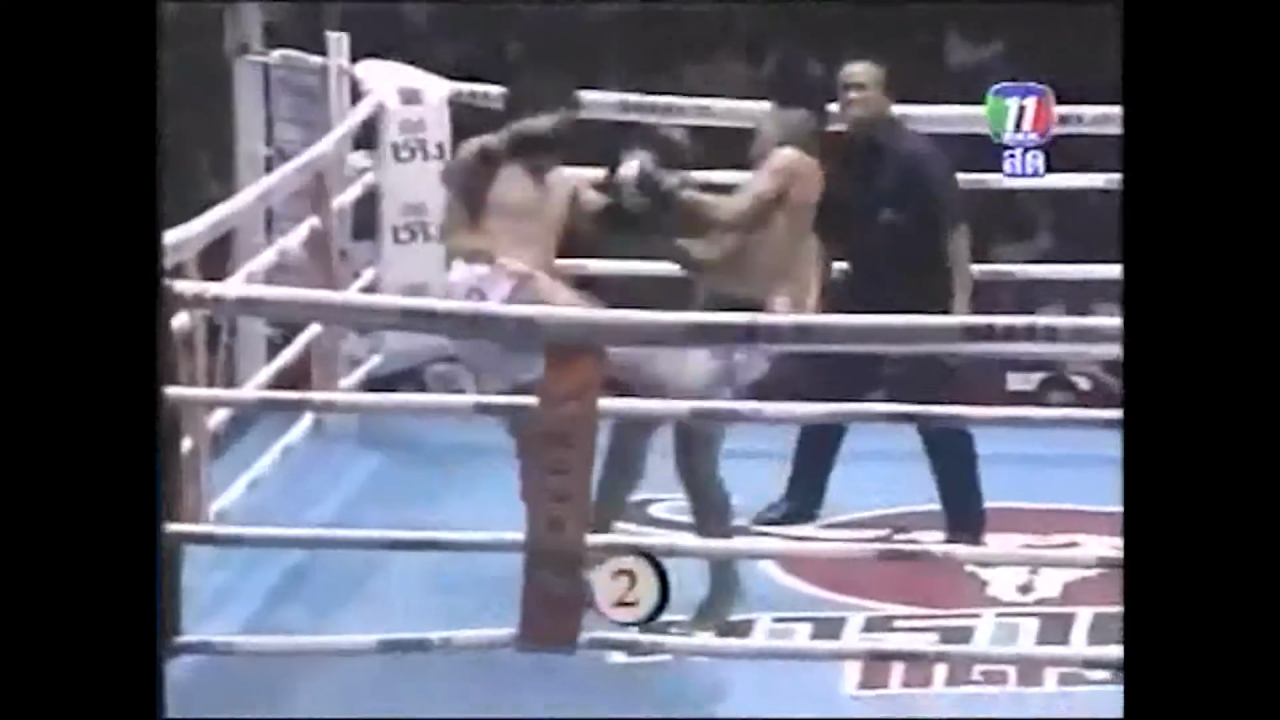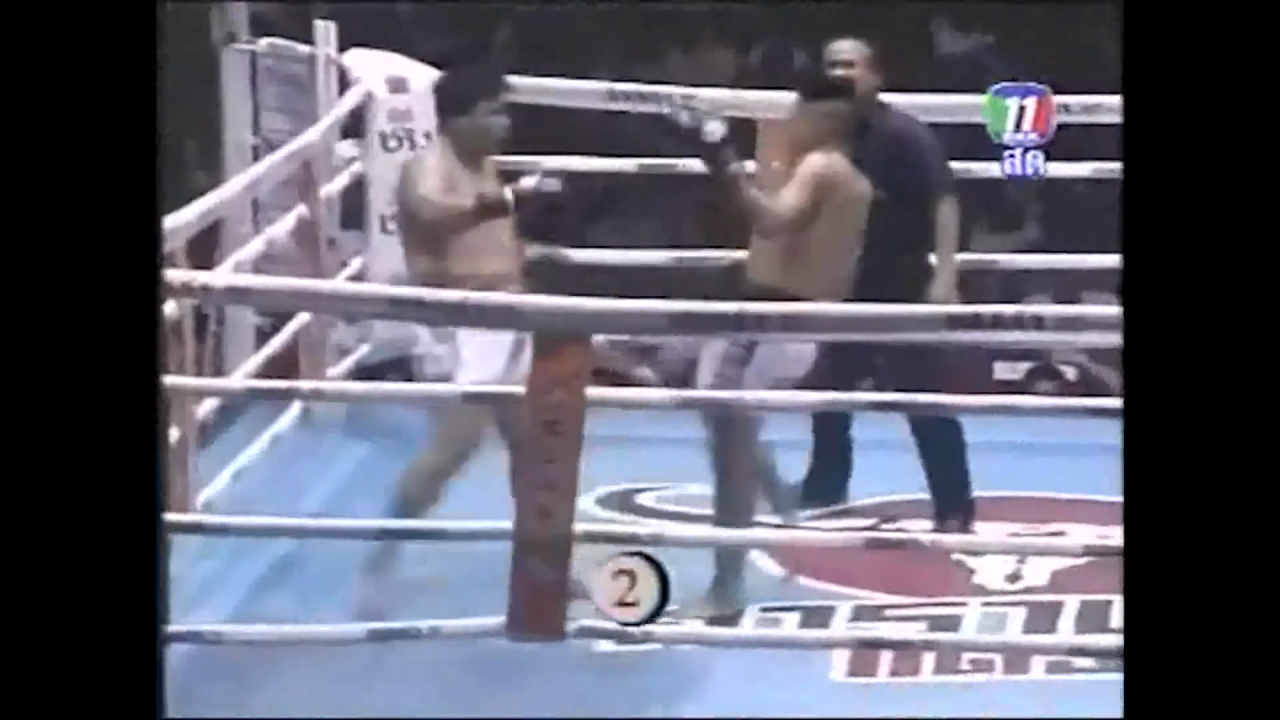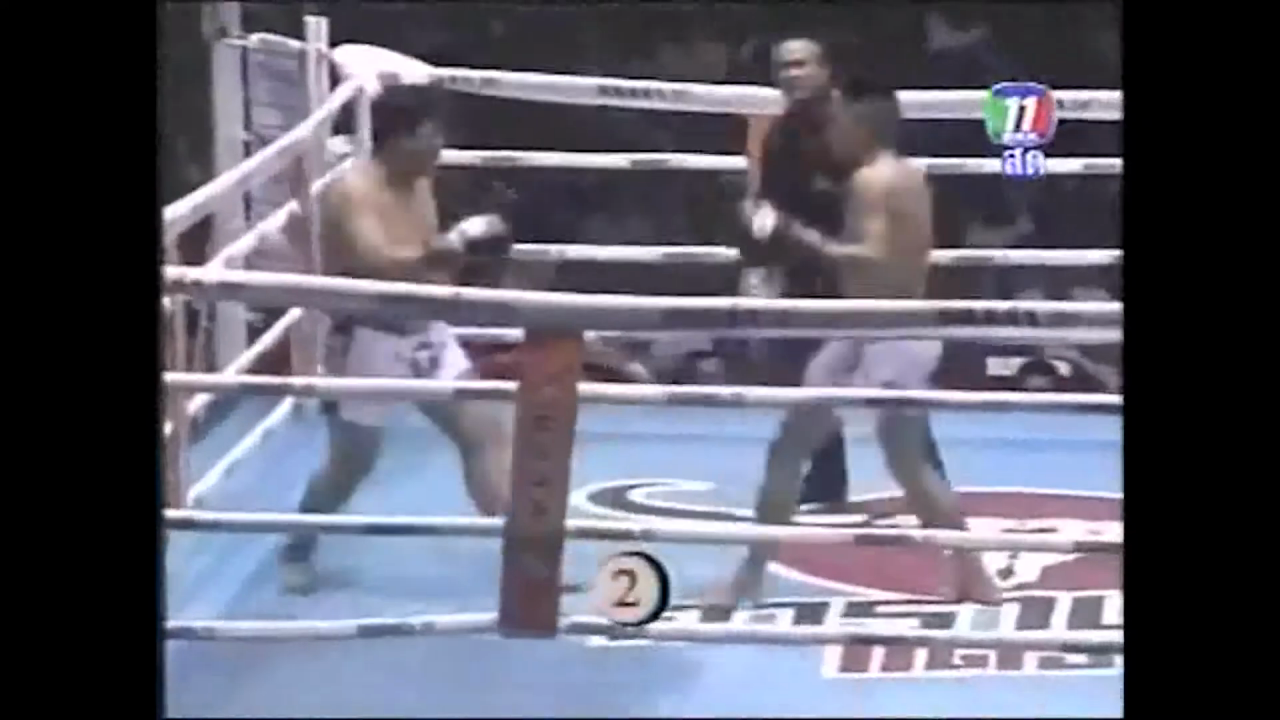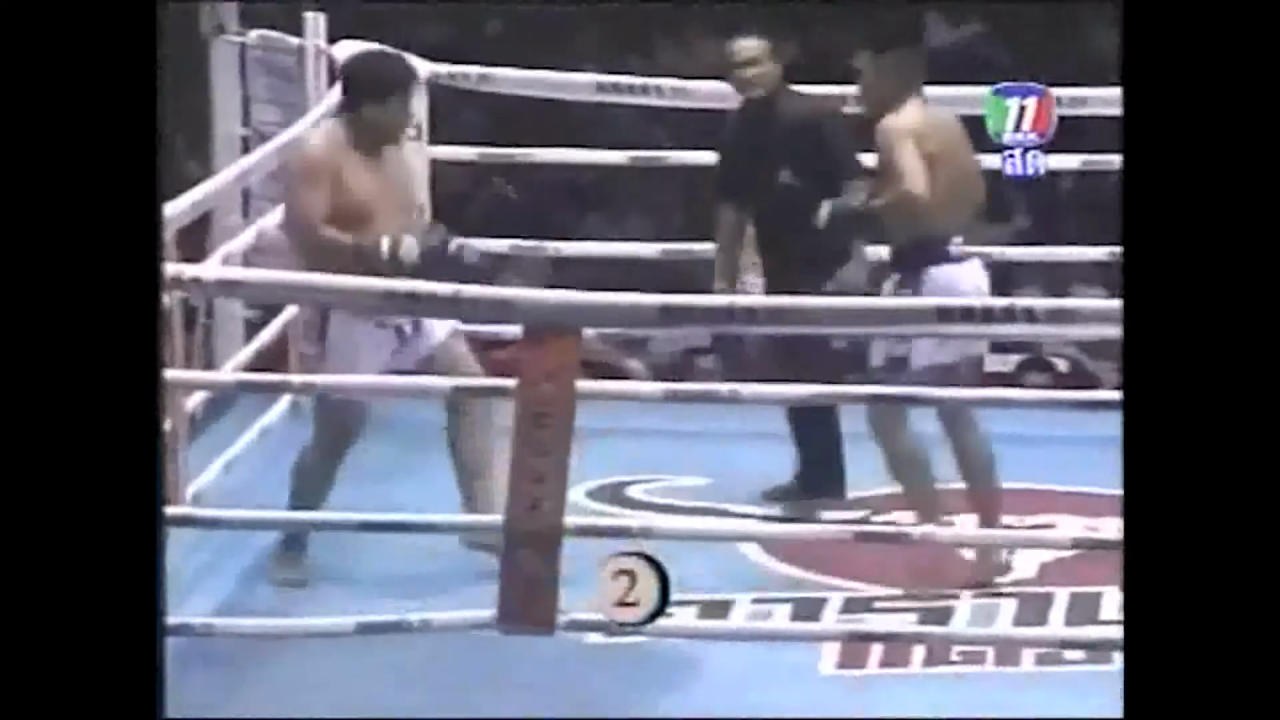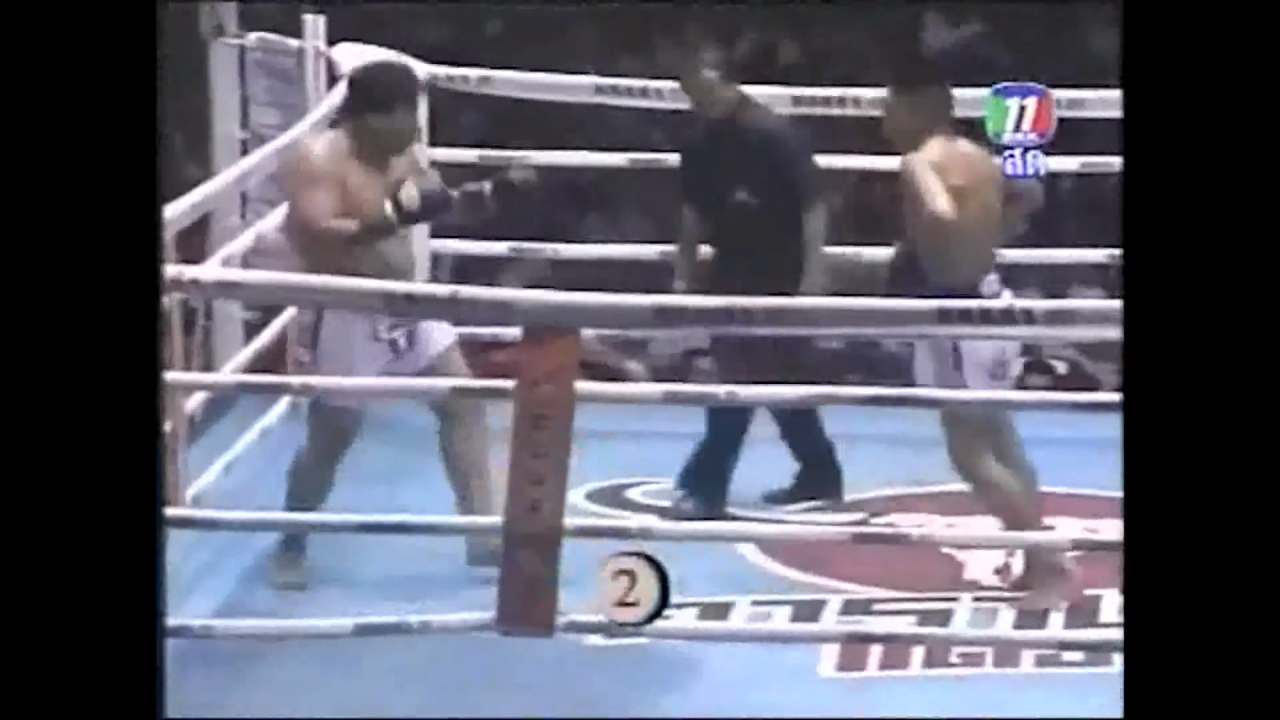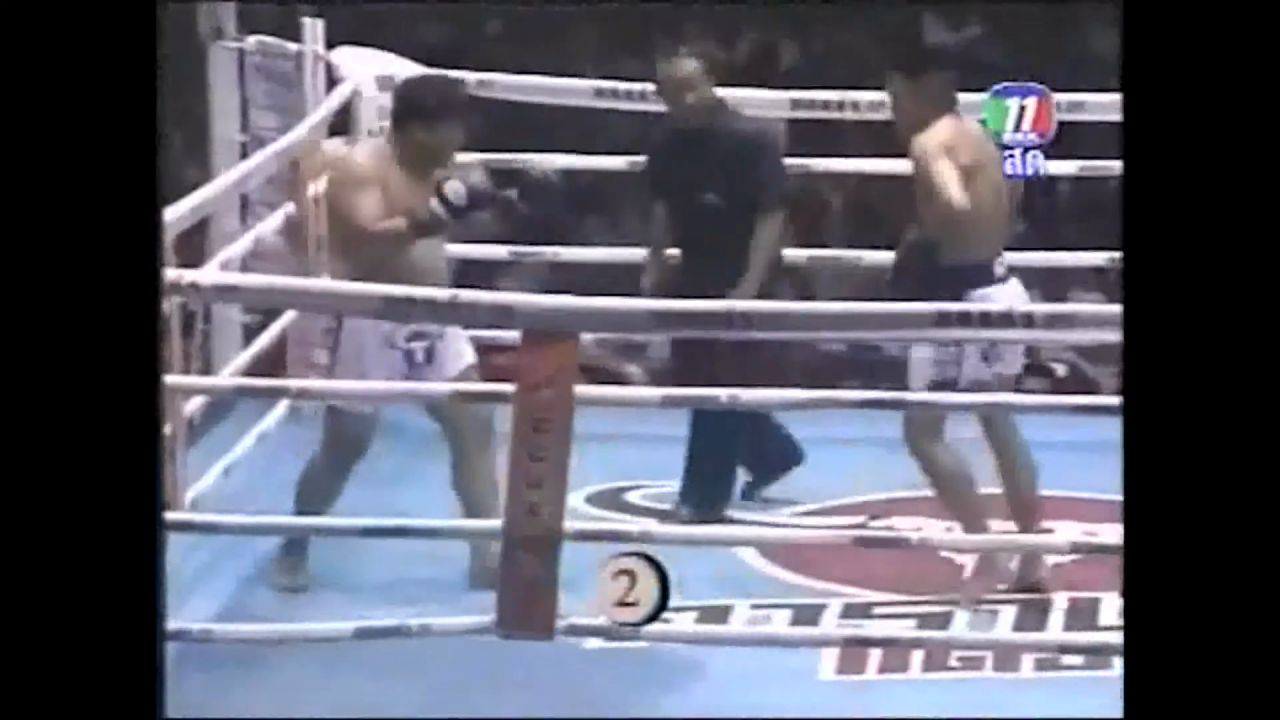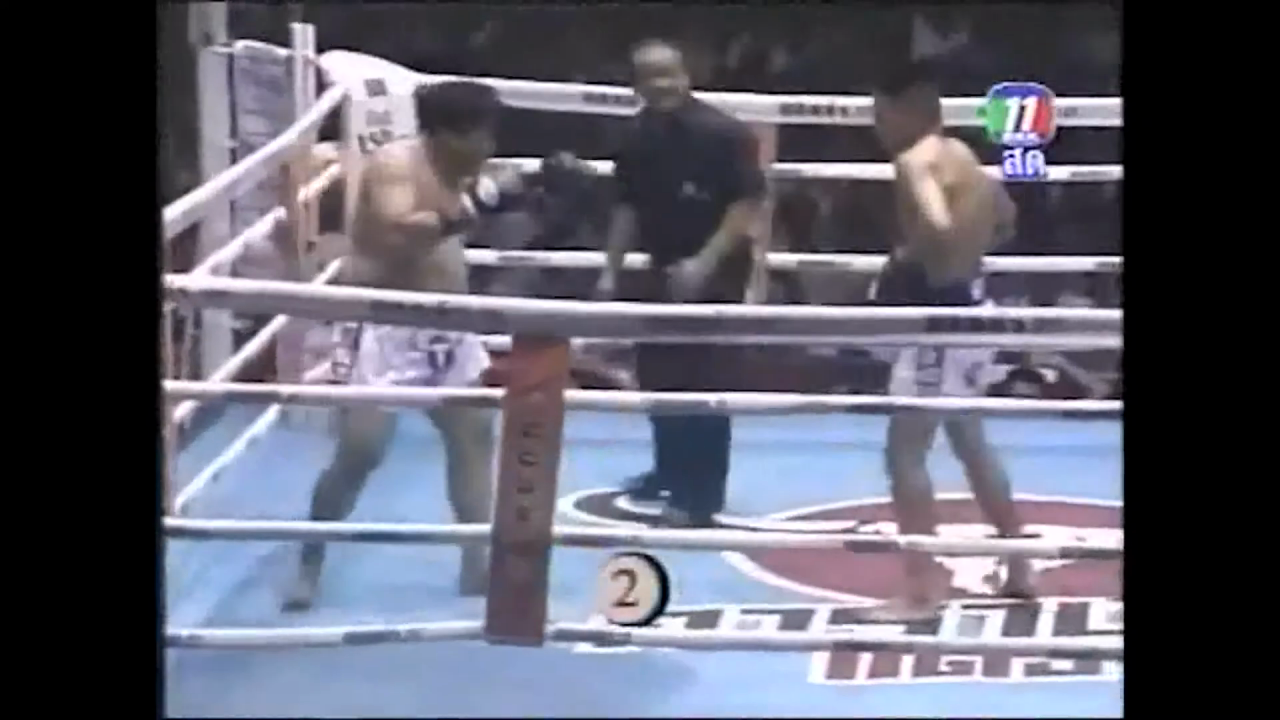
dt=0.2s
person 1, frame 1
left shoulder: (791, 162)
right shoulder: (791, 178)
left elbow: (730, 217)
left wrist: (663, 188)
right hip: (717, 320)
left knee: (696, 460)
right knee: (632, 428)
left ankle: (722, 588)
person 1, frame 2
left shoulder: (820, 167)
right shoulder: (855, 184)
left elbow: (775, 222)
left wrist: (726, 165)
left knee: (732, 448)
right knee: (735, 442)
left ankle: (725, 585)
person 1, frame 3
left shoulder: (870, 180)
right shoulder: (908, 179)
left elbow: (872, 261)
left wrist: (794, 237)
left hip: (874, 336)
right hip: (913, 337)
left knee: (790, 445)
right knee: (910, 459)
left ankle: (751, 574)
right ankle: (971, 573)
person 1, frame 4
left shoulder: (895, 125)
right shoulder: (946, 121)
left elbow: (915, 196)
right elbow: (975, 196)
left wrist: (869, 206)
left hip: (926, 276)
right hip: (963, 269)
left knee: (886, 414)
right knee: (960, 415)
right ankle: (990, 546)
person 1, frame 5
left shoulder: (920, 162)
right shoulder: (974, 155)
left elbow: (942, 220)
left wrist: (910, 256)
left hip: (959, 313)
right hip: (991, 303)
left knee: (972, 453)
right knee: (998, 438)
left ankle: (1052, 565)
right ankle: (1041, 561)
person 1, frame 6
left shoulder: (930, 142)
right shoulder: (974, 134)
left elbow: (955, 208)
right elbow: (999, 206)
left wrist: (921, 244)
left hip: (965, 295)
right hip: (997, 287)
left knee: (923, 432)
right knee: (1000, 426)
left ankle: (987, 553)
right ankle: (1032, 560)
person 1, frame 7
left shoulder: (914, 161)
right shoulder: (960, 154)
left elbow: (938, 228)
right elbow: (1005, 217)
left wrist: (904, 263)
left hip: (943, 315)
right hip: (970, 307)
left knee: (905, 452)
right knee: (970, 442)
left ankle: (924, 589)
right ankle: (1019, 565)
person 2, frame 1
left shoulder: (559, 184)
right shoulder: (487, 163)
left elbow: (614, 215)
right elbow: (462, 172)
right wrist: (515, 136)
left hip: (525, 298)
right hip: (486, 288)
person 2, frame 2
left shoulder: (487, 169)
right shoulder: (429, 167)
right elbow: (432, 218)
right wrist: (504, 200)
left hip: (506, 320)
right hip: (463, 323)
right knee: (453, 447)
right ankle: (381, 556)
person 2, frame 3
left shoulder: (418, 181)
right shoulder: (352, 191)
right elbow: (379, 266)
right wrist: (463, 241)
left hip: (425, 335)
right hip: (372, 343)
left knee: (491, 433)
right knee: (351, 467)
right ankle: (297, 551)
person 2, frame 4
left shoulder: (390, 148)
right shoulder: (317, 153)
right elbow: (308, 237)
left wrist: (435, 243)
right wrist: (389, 254)
right hip: (350, 316)
left knee: (473, 394)
right knee: (335, 436)
left ankle: (485, 518)
right ankle: (292, 543)
person 2, frame 5
left shoulder: (400, 155)
right shoulder: (318, 159)
left elbow: (441, 199)
right elbow: (314, 236)
left wrist: (493, 192)
right wrist: (394, 214)
left hip: (405, 308)
right hip: (346, 318)
left knee: (464, 404)
right knee: (330, 437)
left ankle: (484, 532)
right ankle: (292, 545)
person 2, frame 6
left shoulder: (437, 166)
right shoulder: (359, 164)
left elbow: (470, 216)
right elbow: (369, 240)
left wrist: (505, 200)
right wrist: (442, 210)
left hip: (431, 323)
right hip: (367, 325)
left knee: (475, 426)
right knee: (343, 447)
left ankle: (489, 555)
right ankle: (293, 547)
person 2, frame 7
left shoulder: (464, 174)
right shoulder: (393, 164)
right elbow: (399, 234)
right wrist: (475, 206)
left hip: (446, 327)
right hip: (381, 327)
left knee: (475, 435)
right knee: (360, 452)
left ankle: (479, 564)
right ankle: (310, 558)
person 3, frame 1
left shoulder: (917, 155)
right shoulder: (839, 160)
left elbow: (955, 229)
right elbow: (826, 236)
left wrist: (961, 304)
left hip: (920, 301)
right hip: (862, 295)
left knee: (937, 414)
right knee: (822, 390)
left ankle: (965, 521)
right ankle: (801, 499)
person 3, frame 2
left shoulder: (903, 133)
left elbow: (943, 200)
left wrist: (944, 275)
left hip: (901, 283)
right hip: (848, 281)
left knee: (922, 397)
right knee: (828, 382)
left ankle: (954, 507)
right ankle: (826, 481)
person 3, frame 3
right shoulder: (780, 135)
right elbow: (770, 207)
right wrist: (760, 271)
right hip: (805, 274)
right knee: (806, 379)
right ankle: (826, 479)
person 3, frame 4
left shoulder: (814, 116)
right shoulder: (738, 131)
left elbow: (855, 184)
right elbow: (731, 208)
left wrist: (855, 257)
right wrist: (725, 274)
left hip: (824, 262)
right hip: (781, 264)
left knee: (807, 367)
right knee: (793, 366)
left ankle: (822, 476)
right ankle: (819, 475)
person 3, frame 5
left shoulder: (773, 134)
right shoulder: (701, 143)
left elbow: (812, 207)
right elbow: (695, 210)
left wrist: (812, 279)
right wrist: (683, 274)
left hip: (776, 275)
right hip: (735, 273)
left knee: (735, 378)
right knee: (776, 379)
left ankle: (704, 489)
right ankle: (820, 475)
person 3, frame 6
left shoulder: (750, 138)
right shoulder: (669, 143)
left elbow: (771, 216)
left wrist: (750, 288)
right wrist: (654, 267)
left hip: (738, 278)
right hip: (697, 273)
left knee: (715, 383)
right knee: (694, 376)
left ankle: (705, 494)
right ankle: (773, 450)
person 3, frame 7
left shoulder: (723, 132)
right shoulder: (637, 138)
left elbow: (748, 203)
right elbow: (628, 209)
left wrist: (704, 264)
right wrist: (611, 269)
left hip: (714, 275)
right hip: (664, 270)
left knee: (702, 384)
right knee: (655, 374)
left ankle: (697, 496)
right ankle: (671, 469)
